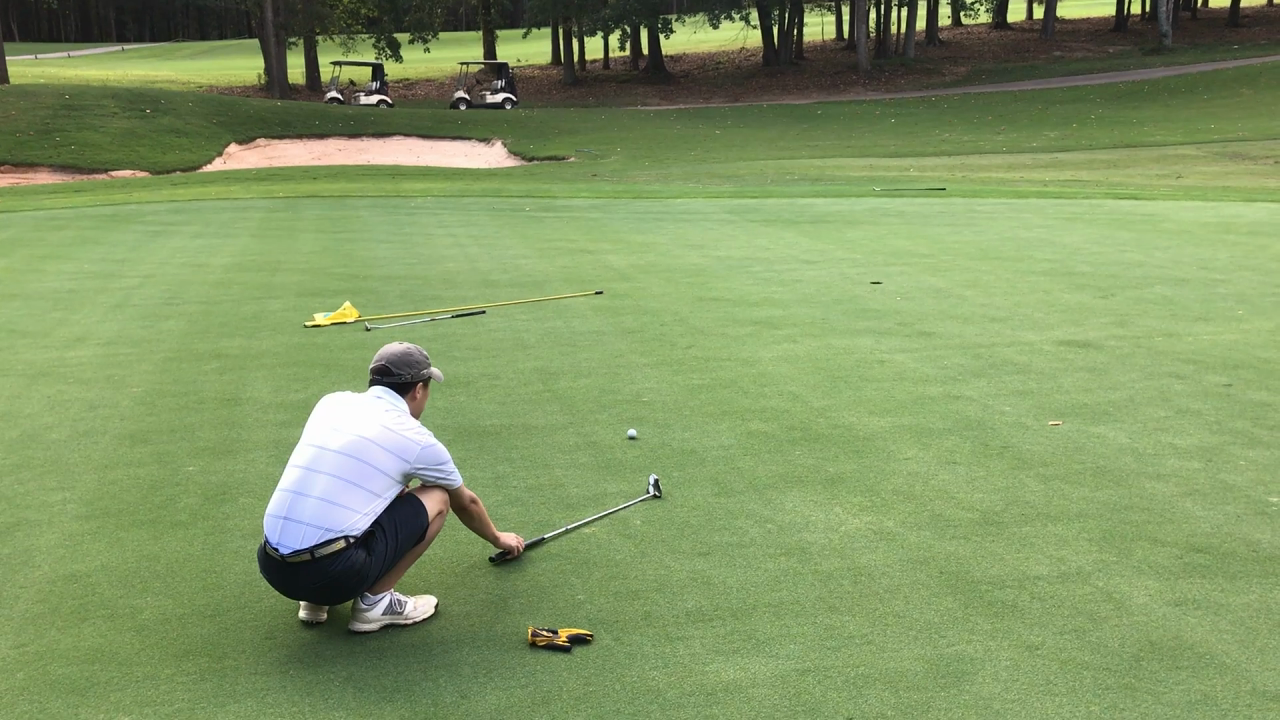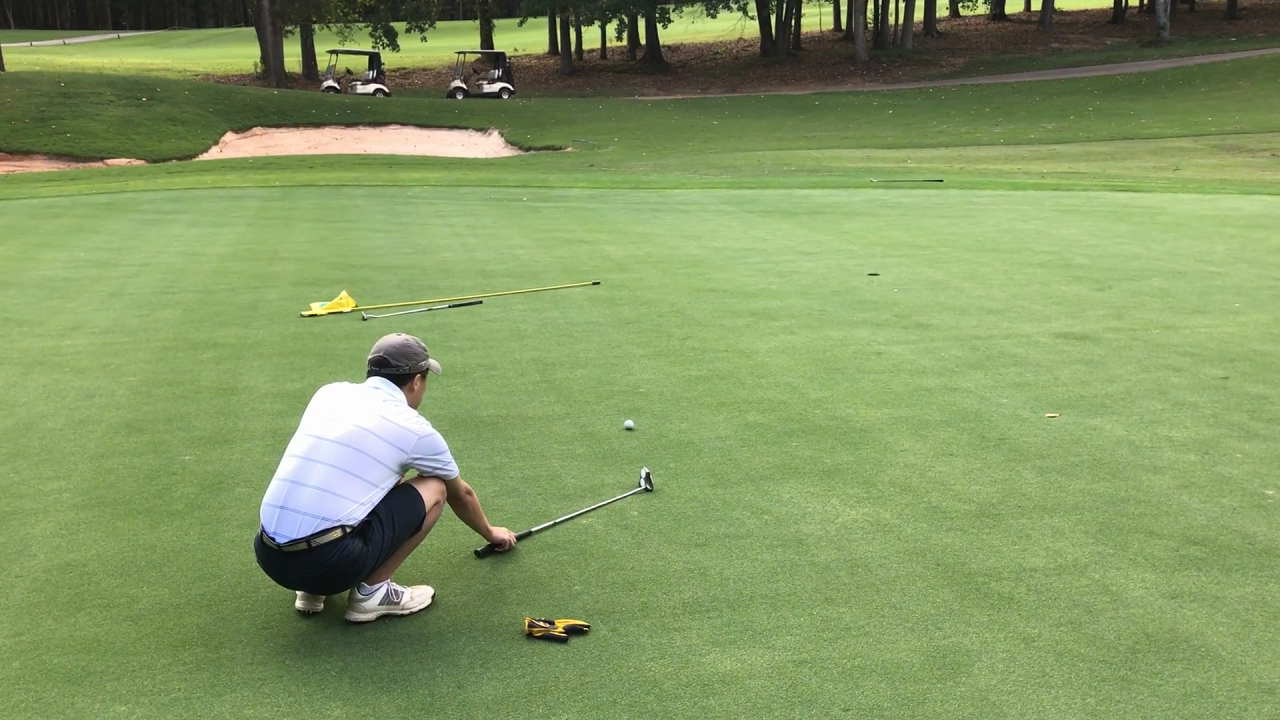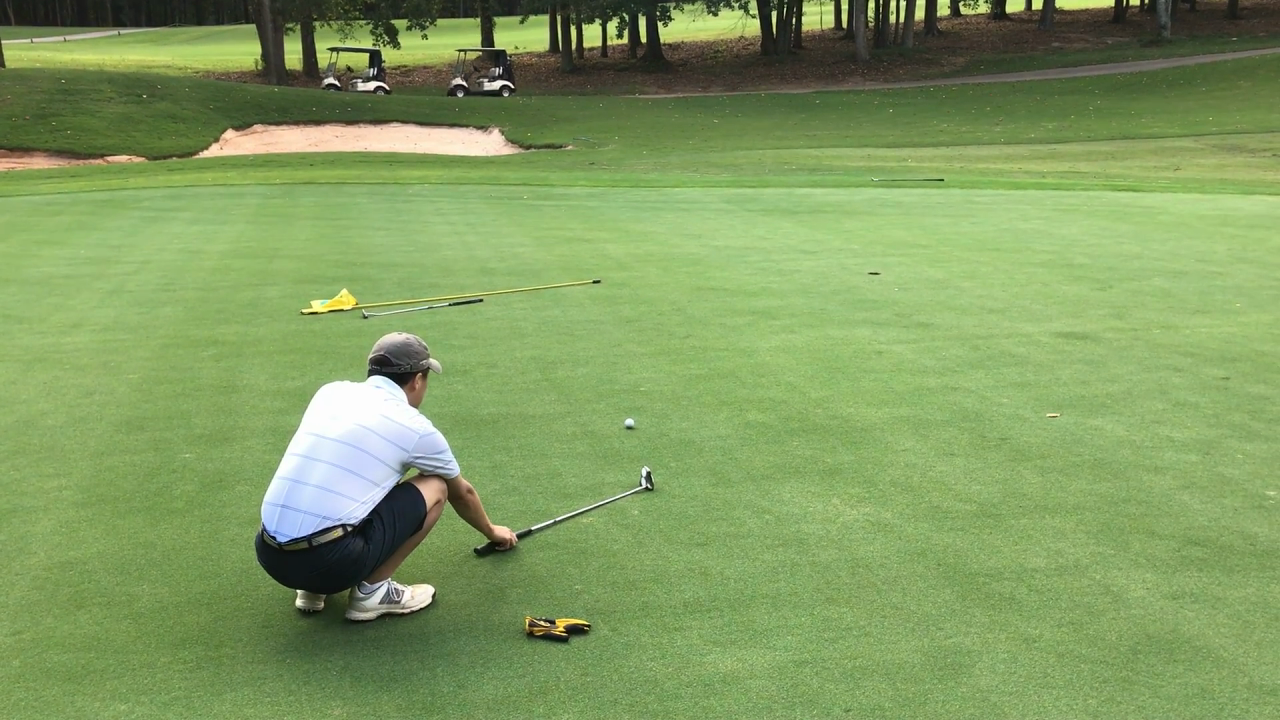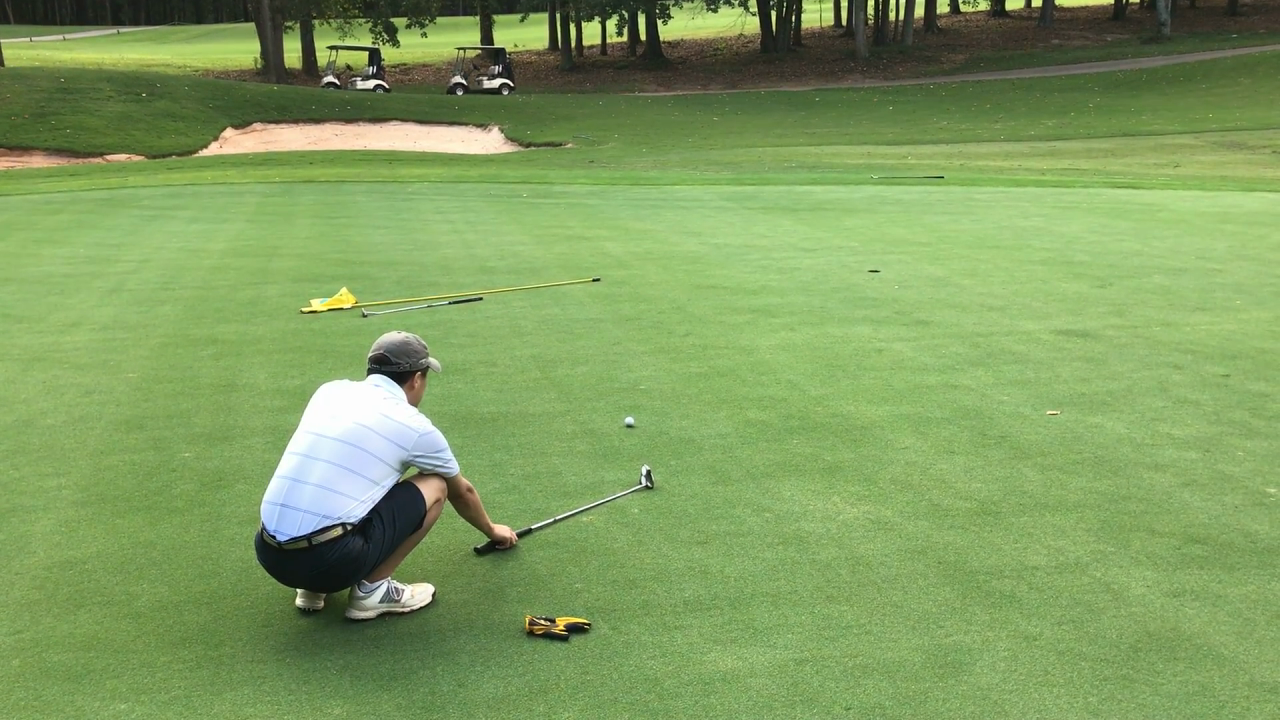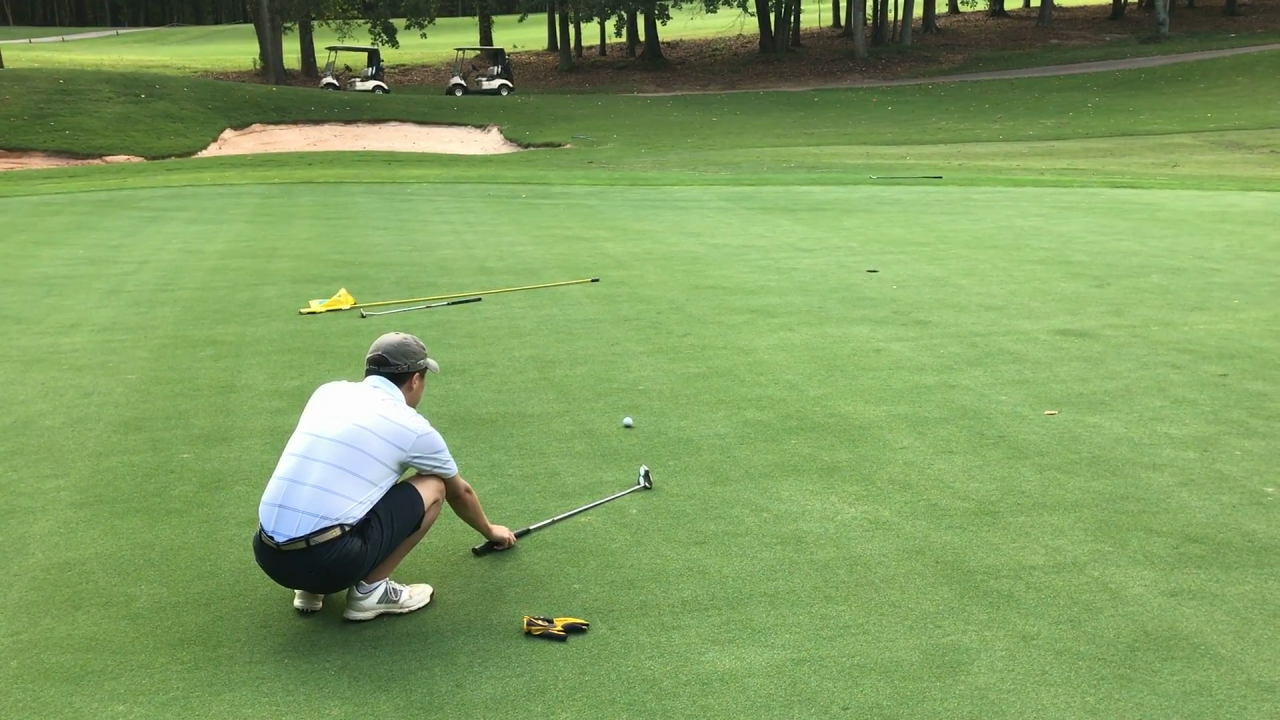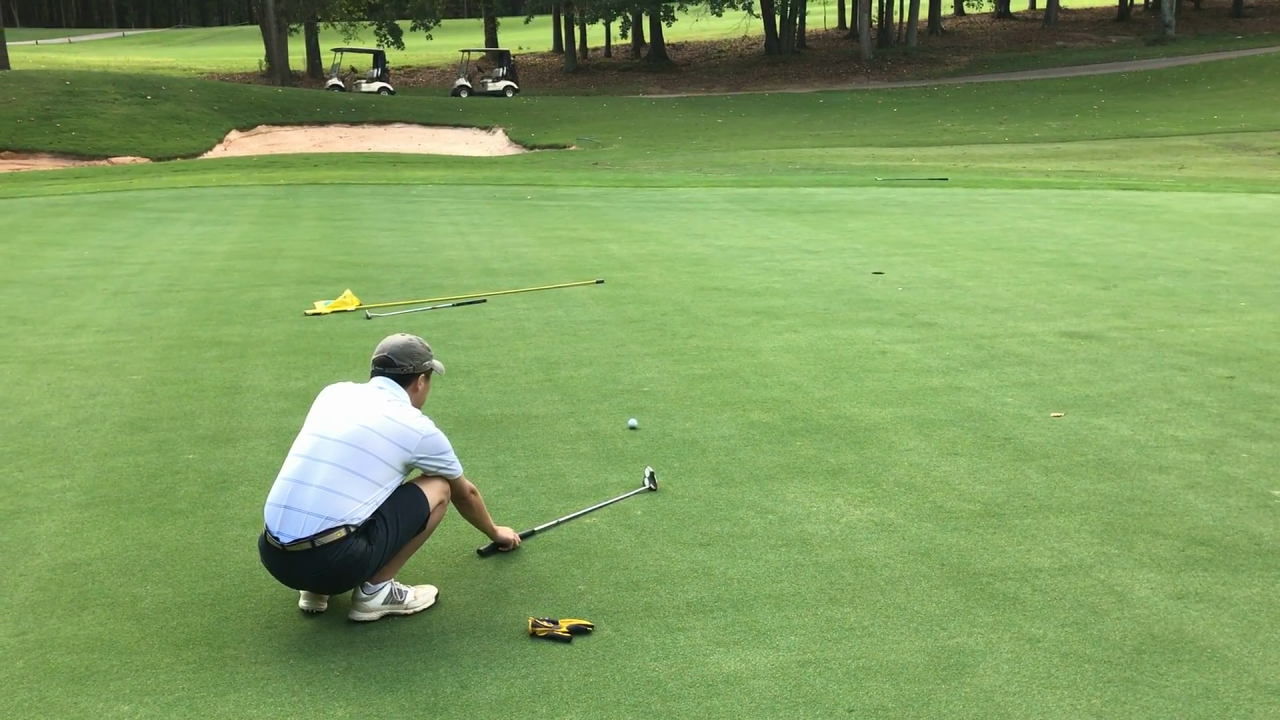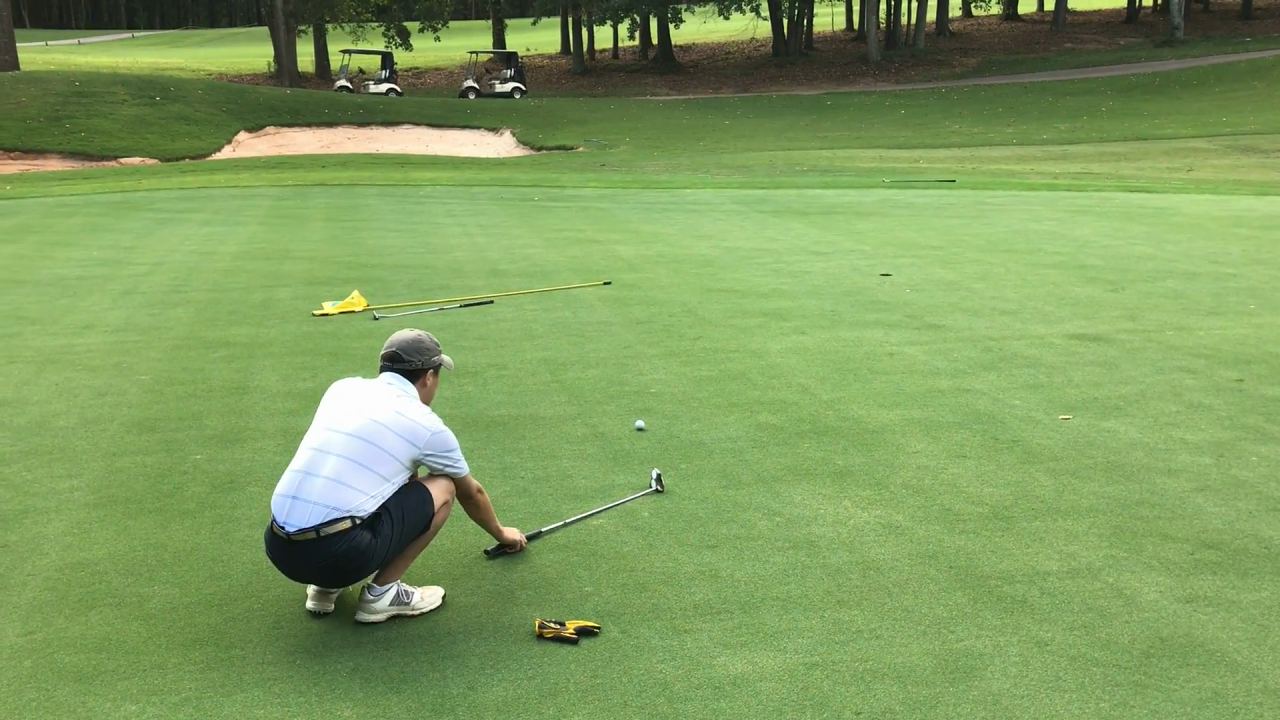
dt=0.5s
person 1, frame 1
left shoulder: (331, 402)
right shoulder: (416, 438)
right elbow: (466, 504)
right wrist: (497, 538)
left hip: (272, 566)
right hip: (331, 572)
right knee: (437, 499)
left ankle: (316, 597)
right ankle: (374, 602)
person 1, frame 2
left shoulder: (329, 393)
right shoulder: (414, 428)
right elbow: (460, 495)
right wrist: (489, 532)
left hip: (269, 555)
right hip: (328, 561)
right knee: (434, 489)
left ankle: (313, 587)
right ankle: (371, 592)
person 1, frame 3
left shoulder: (331, 391)
right shoulder: (415, 427)
right elbow: (462, 494)
right wrist: (491, 532)
left hip: (269, 555)
right hip: (329, 561)
right knee: (435, 488)
left ankle: (312, 588)
right ankle: (372, 591)
person 1, frame 4
left shoulder: (329, 391)
right shoulder: (413, 425)
right elbow: (462, 493)
right wrist: (492, 531)
left hip: (269, 554)
right hip: (328, 559)
right knee: (435, 487)
left ankle: (313, 588)
right ankle: (372, 590)
person 1, frame 5
left shoulder: (328, 391)
right shoulder: (412, 426)
right elbow: (460, 493)
right wrist: (490, 531)
left hip: (267, 555)
right hip: (327, 561)
right knee: (433, 487)
left ankle: (312, 587)
right ankle: (370, 590)
person 1, frame 6
left shoulder: (333, 393)
right shoulder: (417, 427)
right elbow: (465, 494)
right wrist: (496, 533)
left hip: (272, 555)
right hip: (333, 560)
right knee: (439, 489)
left ankle: (316, 588)
right ankle: (375, 591)
person 1, frame 7
left shoulder: (342, 388)
right shoulder: (425, 424)
right elbow: (471, 493)
right wrist: (501, 533)
left hip: (279, 546)
right hip: (336, 554)
right knee: (443, 488)
left ankle: (325, 586)
right ankle: (382, 593)
